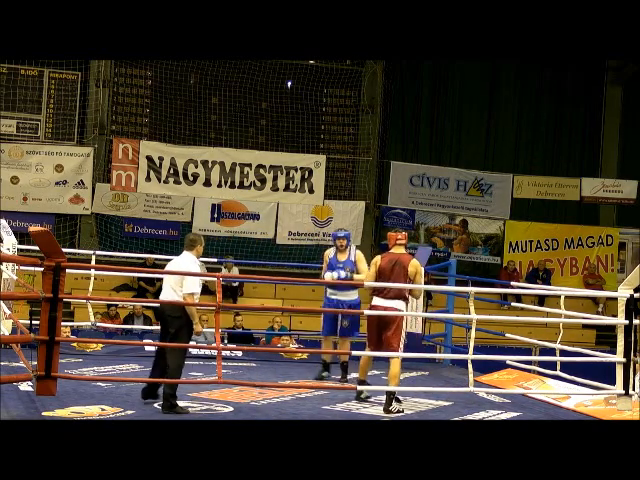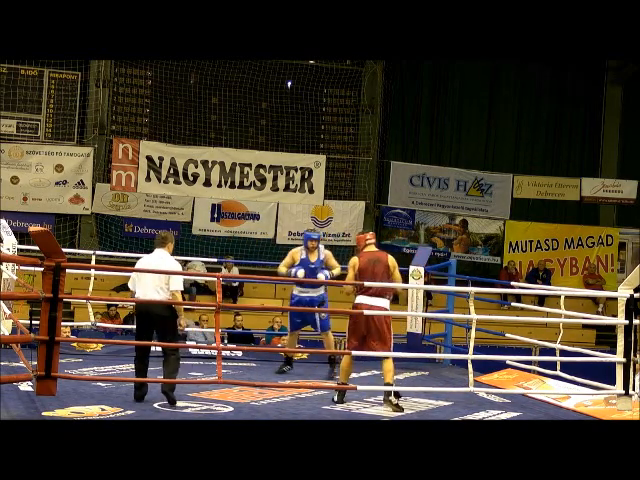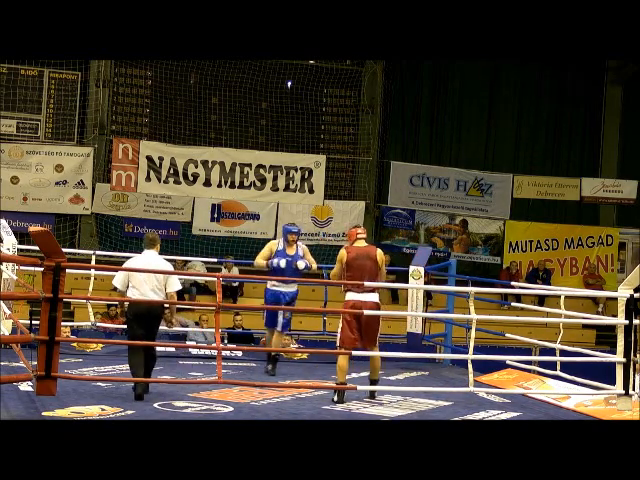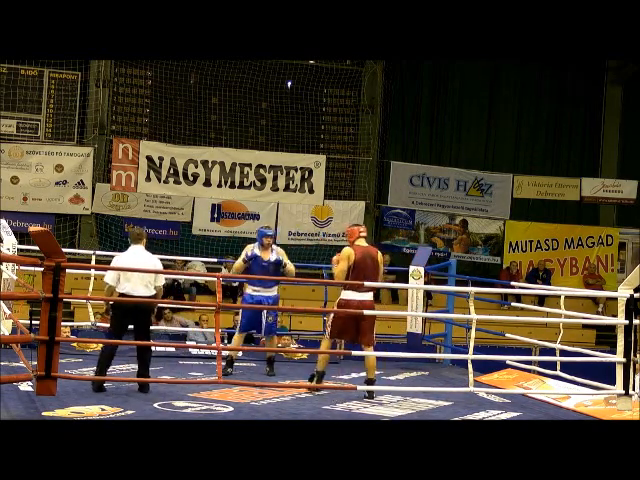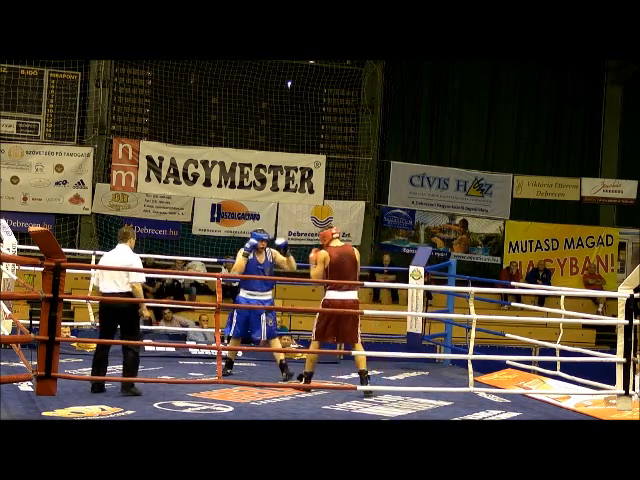
dt=0.4s
person 1, frame 1
left shoulder: (379, 259)
right shoulder: (414, 263)
right elbow: (416, 294)
left hip: (376, 307)
right hip: (396, 310)
left knee: (370, 349)
right knee: (395, 355)
left ankle: (361, 389)
right ankle: (390, 401)
person 1, frame 2
left shoulder: (356, 260)
right shoulder: (389, 259)
left elbow: (348, 289)
left hip: (361, 305)
right hip: (381, 308)
left knee: (350, 351)
right knee: (386, 354)
left ankle: (340, 393)
right ankle: (389, 393)
person 1, frame 3
left shoulder: (344, 252)
right shoulder: (378, 253)
left elbow: (334, 278)
right elbow: (382, 280)
left hip: (352, 302)
right hip: (372, 302)
left knee: (344, 348)
right knee: (373, 347)
left ankle: (340, 392)
right ankle: (373, 388)
person 1, frame 4
left shoulder: (348, 251)
right shoulder: (377, 254)
left elbow: (339, 279)
right elbow: (379, 280)
left wrist: (335, 264)
left hip: (348, 300)
right hip: (368, 301)
left knee: (328, 338)
right knee: (368, 346)
left ankle: (318, 377)
right ankle: (370, 388)
person 1, frame 5
left shoulder: (325, 254)
right shoulder: (354, 251)
left elbow: (316, 279)
left wrist: (312, 262)
left hip: (332, 300)
right hip: (352, 300)
left knee: (316, 340)
right knee: (356, 342)
left ankle: (306, 380)
right ankle: (364, 380)
person 2, frame 1
left shoulder: (174, 262)
right shoulder: (192, 266)
right elbow: (188, 298)
right wrist: (196, 322)
left hip: (165, 308)
right hip: (178, 312)
left knee: (163, 352)
right knee: (176, 355)
left ankle: (150, 390)
right ankle: (169, 402)
person 2, frame 2
left shoulder: (141, 261)
right shoulder: (172, 264)
left elbow: (133, 290)
right elbow: (175, 294)
right wrist: (181, 317)
left hip: (143, 307)
right hip: (163, 309)
left knee: (142, 351)
right knee: (171, 351)
left ankle: (139, 392)
right ankle: (168, 387)
person 2, frame 3
left shoulder: (131, 262)
right shoulder: (165, 265)
left elbow: (120, 289)
right elbow: (172, 295)
right wrist: (172, 315)
left hip: (135, 308)
right hip: (155, 308)
left knee: (135, 349)
right knee: (148, 347)
left ankle: (140, 387)
right ankle: (143, 384)
person 2, frame 4
left shoulder: (120, 258)
right shoulder: (154, 260)
left elbow: (110, 286)
right elbow: (159, 288)
left wrist: (106, 304)
right wrist: (154, 306)
left hip: (123, 302)
right hip: (145, 304)
left knee: (112, 341)
right knee: (144, 344)
left ankle: (99, 380)
right ankle: (144, 384)
person 2, frame 5
left shoulder: (105, 257)
right shoulder: (132, 257)
left elbow: (97, 285)
right elbow: (135, 285)
right wrist: (143, 307)
left hip: (106, 301)
right hip: (125, 301)
left knee: (103, 342)
right knee: (132, 343)
left ankle: (97, 383)
right ankle: (128, 385)
person 3, frame 1
left shoulder: (357, 254)
right shoulder: (328, 253)
left elbow: (366, 277)
right elbow: (324, 273)
left wrist: (347, 276)
right wrist: (326, 277)
left hip: (350, 301)
right hip: (332, 299)
left knee: (345, 336)
right knee: (327, 335)
left ankle: (344, 371)
right ankle: (325, 369)
person 3, frame 2
left shoulder: (325, 253)
right shoulder: (295, 252)
left elbow: (337, 268)
right elbow: (281, 269)
left wrist: (330, 275)
right wrist: (291, 272)
left hip: (318, 297)
right hip: (299, 296)
left knee: (325, 330)
right knee: (293, 331)
left ankle: (332, 364)
right ankle: (288, 362)
person 3, frame 3
left shoulder: (302, 248)
right shoulder: (273, 244)
left elbow: (314, 266)
right elbow: (257, 262)
left wrist: (308, 266)
right wrist: (271, 263)
left hip: (289, 293)
right hip: (273, 291)
left knee: (281, 328)
right knee: (270, 327)
left ankle: (273, 361)
right ankle: (270, 358)
person 3, frame 4
left shoulder: (278, 251)
right shoulder: (250, 248)
left elbow: (292, 273)
right elbow: (236, 270)
left wrist: (282, 263)
right wrist: (246, 258)
left hip: (270, 297)
right hip: (251, 295)
left knee: (270, 332)
right knee: (241, 330)
left ankle: (270, 364)
right ankle: (229, 364)
person 3, frame 5
left shoulder: (272, 253)
right shoulder: (244, 251)
left elbow: (292, 268)
right elbow: (237, 270)
left wrist: (286, 251)
right wrist: (247, 252)
left hip: (265, 301)
right hip: (245, 299)
left knee: (272, 336)
right knee: (236, 334)
left ankle: (284, 369)
right ankle: (228, 366)
